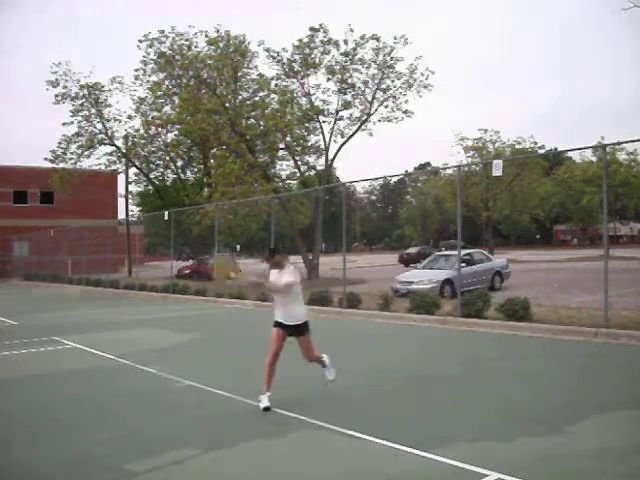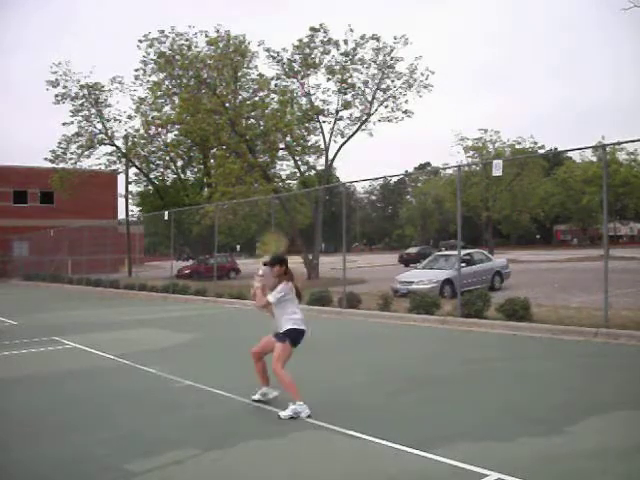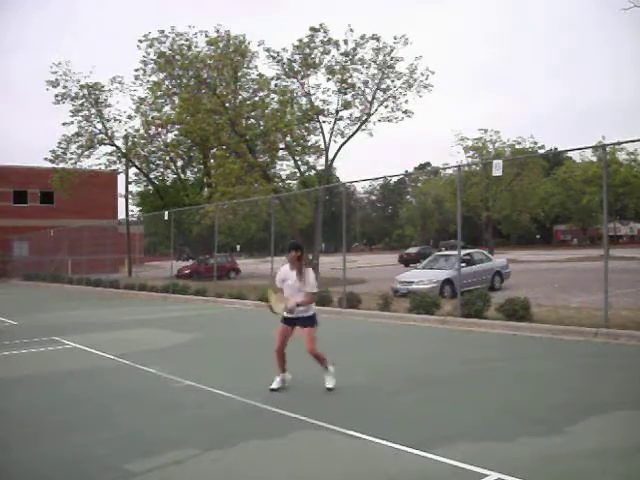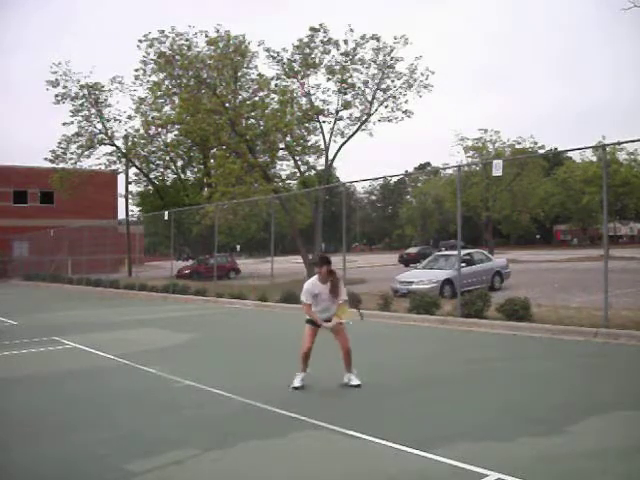
dt=0.4s
person 1, frame 1
left shoulder: (292, 271)
right shoulder: (273, 273)
left elbow: (280, 288)
right elbow: (273, 292)
left hip: (298, 320)
right hip: (281, 321)
left knee: (310, 356)
right knee: (272, 356)
left ankle: (323, 360)
right ankle: (265, 395)
person 1, frame 2
left shoulder: (285, 286)
right shoulder: (277, 285)
left elbow: (262, 304)
right elbow: (272, 310)
left wrist: (258, 289)
right wrist: (258, 291)
left hip: (293, 330)
right hip: (284, 329)
left knee: (277, 367)
right knee: (255, 353)
left ankle: (299, 406)
right ankle: (266, 389)
person 1, frame 3
left shoulder: (308, 273)
right shoulder: (283, 271)
left elbow: (312, 298)
right elbow: (281, 292)
left wrist: (296, 304)
right wrist: (286, 303)
left hip: (306, 315)
right hip: (289, 315)
left knee: (311, 350)
right knee: (279, 348)
left ankle: (328, 369)
right ankle: (283, 376)
person 1, frame 4
left shoulder: (337, 283)
right shoulder: (309, 285)
left elbow: (342, 304)
right elbow: (307, 309)
left wrist: (335, 320)
right wrist: (321, 324)
left hip: (333, 317)
right hip: (314, 318)
left knee: (346, 347)
right knee: (306, 348)
left ankle: (349, 375)
right ankle: (302, 374)
